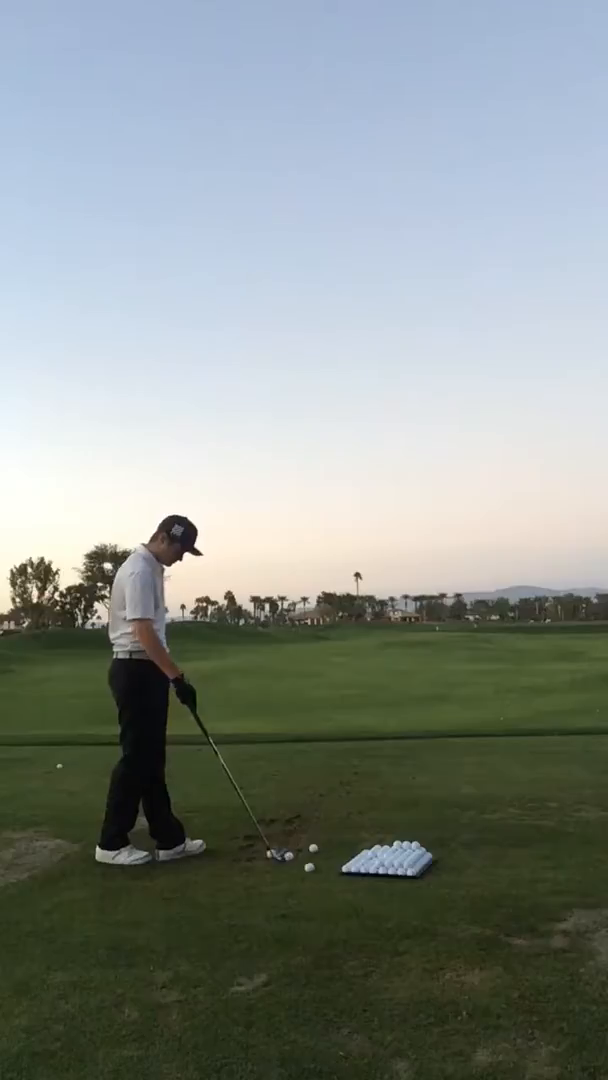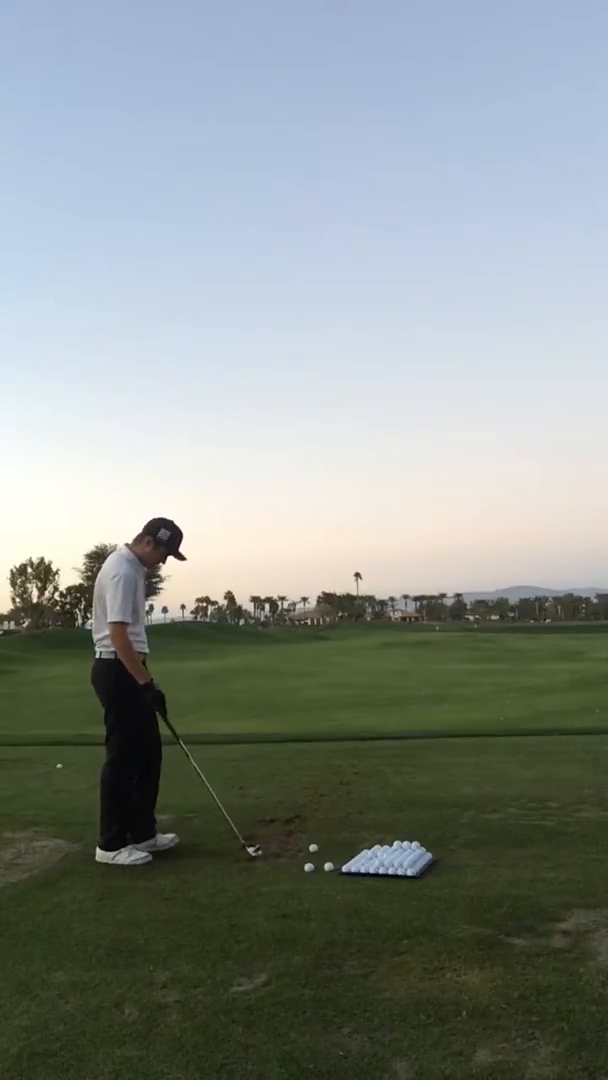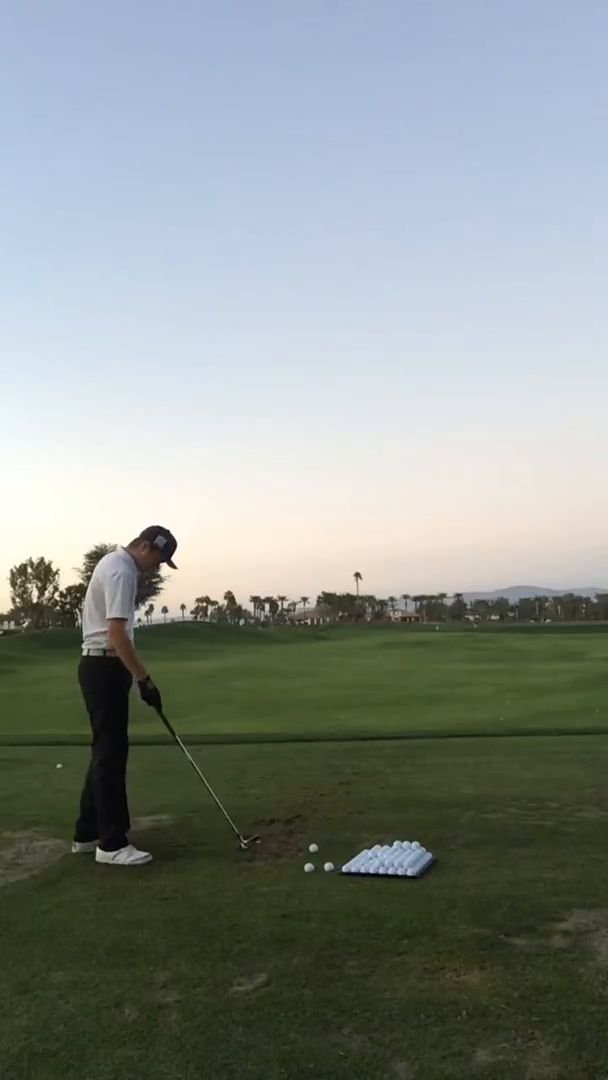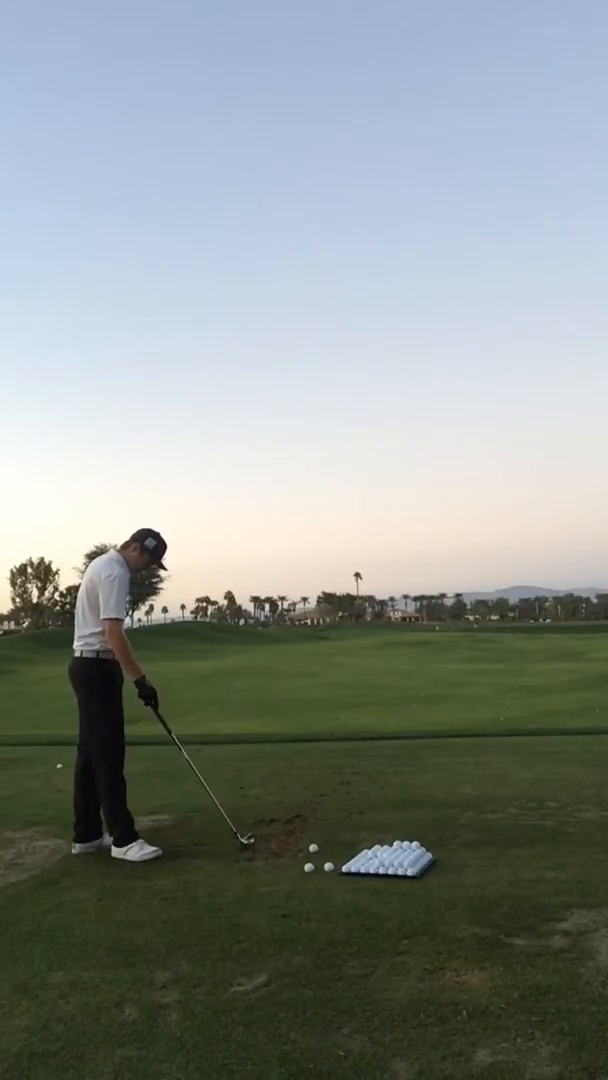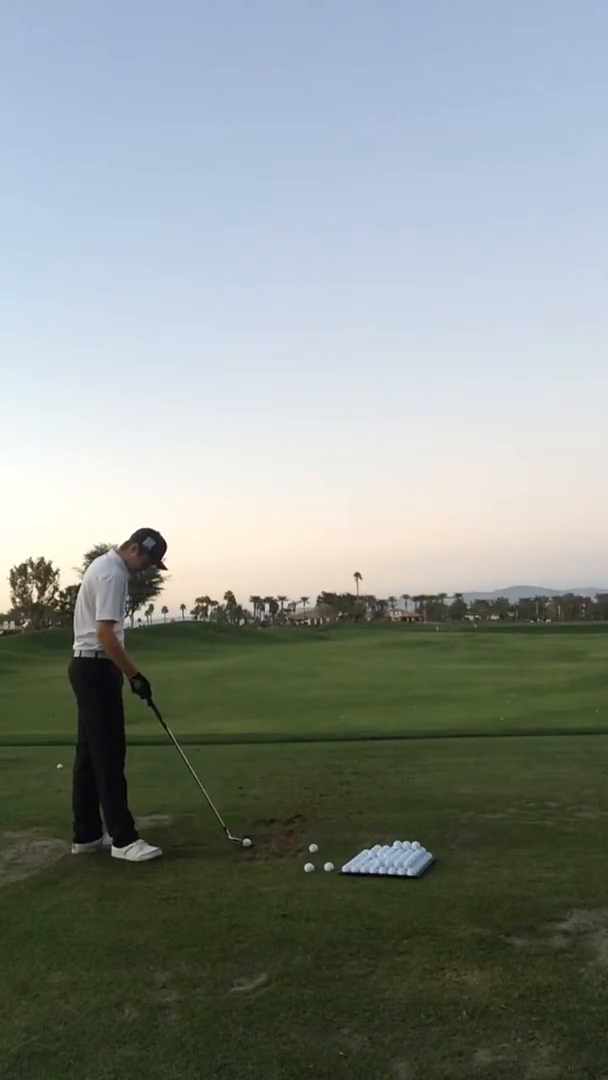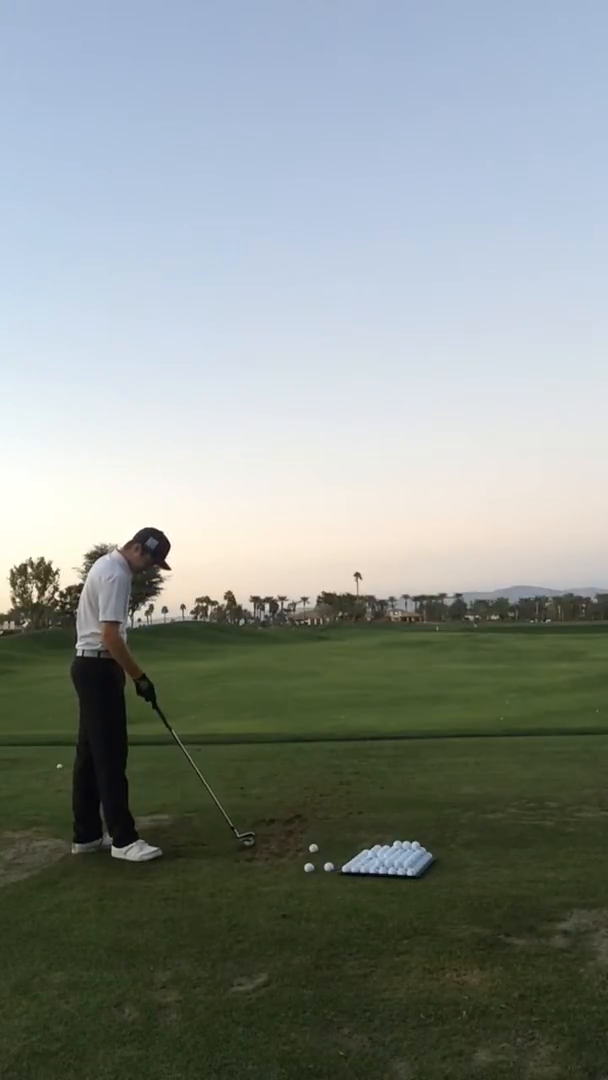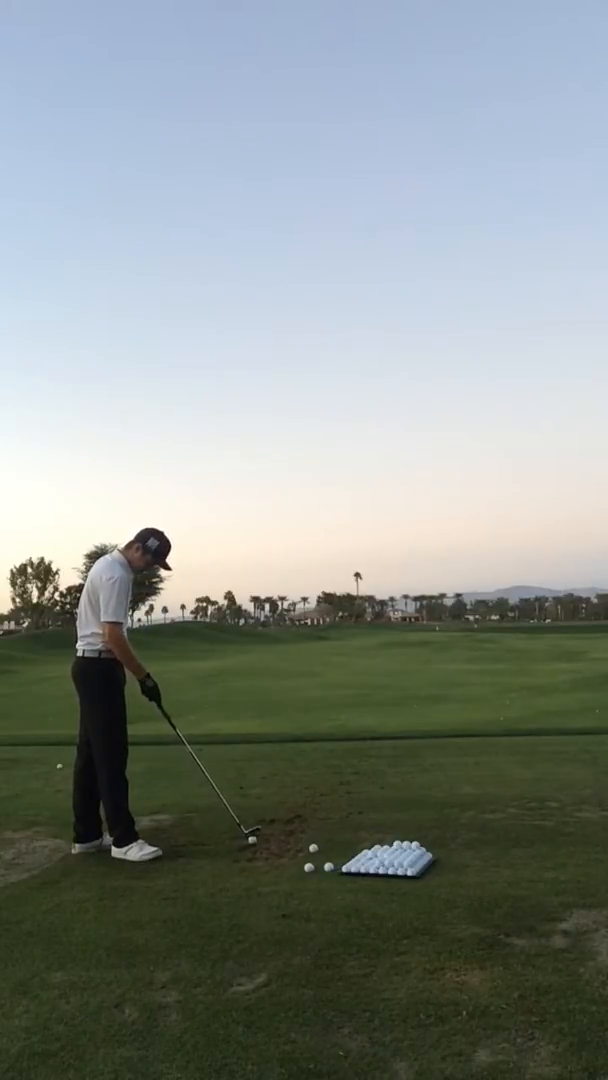
dt=0.7s
person 1, frame 1
left shoulder: (151, 567)
right shoulder: (139, 571)
right elbow: (144, 632)
right wrist: (177, 676)
left hip: (145, 670)
right hip: (135, 671)
left knee: (151, 758)
right knee: (136, 757)
left ankle: (169, 839)
right ankle: (111, 843)
person 1, frame 2
left shoulder: (130, 566)
right shoulder: (123, 572)
right elbow: (118, 635)
right wrist: (147, 683)
left hip: (127, 671)
right hip: (118, 672)
left knee: (148, 750)
right knee: (122, 756)
left ankle: (142, 832)
right ankle: (112, 843)
person 1, frame 3
left shoulder: (116, 563)
right shoulder: (121, 571)
right elbow: (117, 633)
right wrist: (144, 679)
left hip: (101, 666)
right hip: (105, 667)
left knee: (106, 752)
right knee: (111, 753)
left ankle: (88, 832)
right ankle: (111, 843)
person 1, frame 4
left shoulder: (103, 565)
right shoulder: (115, 573)
right elbow: (113, 633)
right wrist: (141, 680)
left hip: (87, 665)
right hip: (97, 667)
left knee: (91, 752)
right knee: (109, 754)
left ankle: (87, 834)
right ankle: (123, 838)
person 1, frame 5
left shoulder: (104, 565)
right shoulder: (113, 574)
right elbow: (105, 634)
left wrist: (126, 672)
right wrist: (134, 675)
left hip: (87, 665)
right hip: (97, 668)
left knee: (90, 752)
right knee: (109, 753)
left ankle: (86, 834)
right ankle: (123, 838)
person 1, frame 6
left shoulder: (107, 565)
right shoulder: (116, 575)
right elbow: (110, 636)
right wrist: (139, 678)
left hip: (90, 665)
right hip: (99, 668)
left knee: (90, 753)
right knee: (110, 754)
left ankle: (86, 834)
right ankle: (123, 838)
person 1, frame 7
left shoulder: (108, 565)
right shoulder: (116, 575)
right elbow: (113, 636)
right wrist: (144, 677)
left hip: (90, 664)
right hip: (100, 668)
left knee: (91, 753)
right knee: (111, 754)
left ankle: (86, 834)
right ankle: (123, 838)
